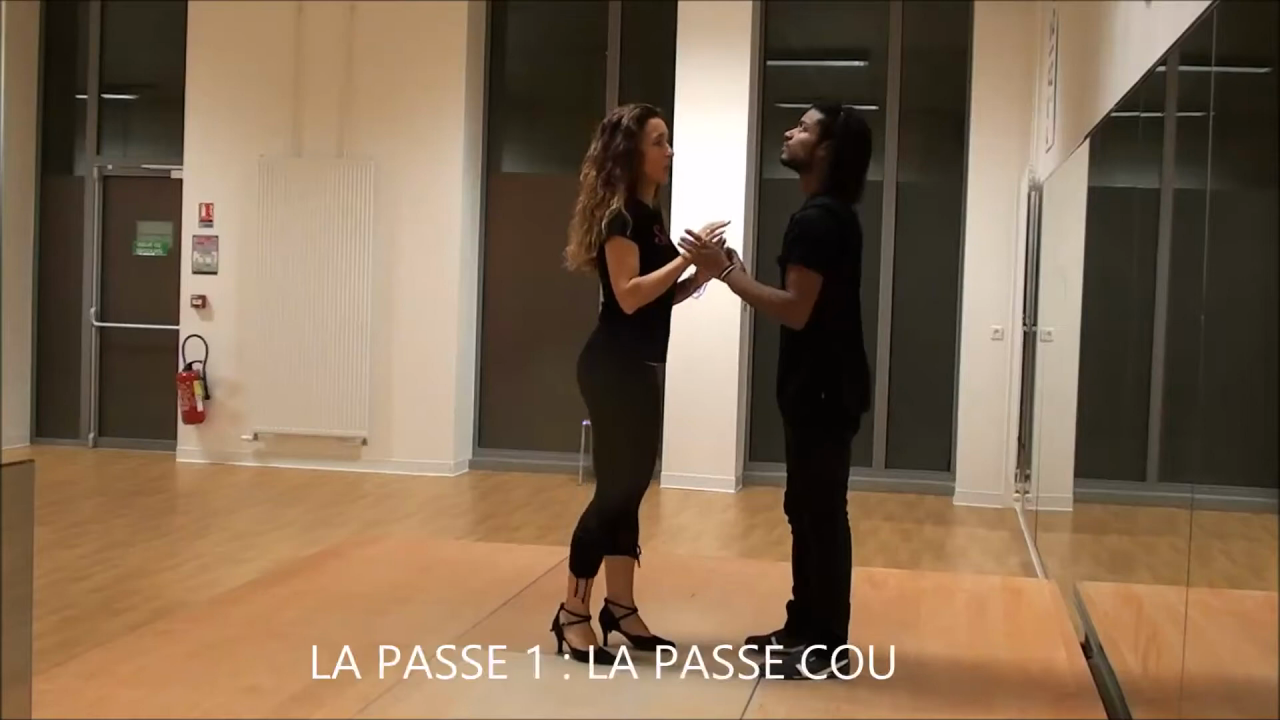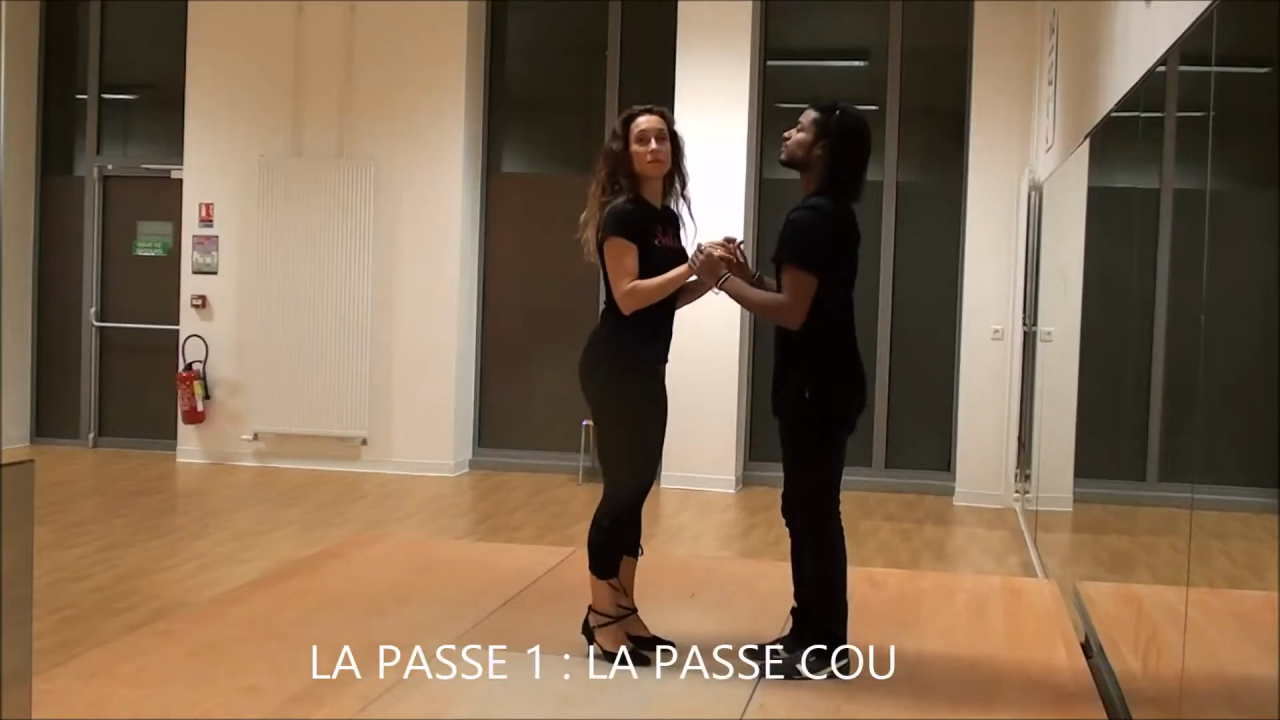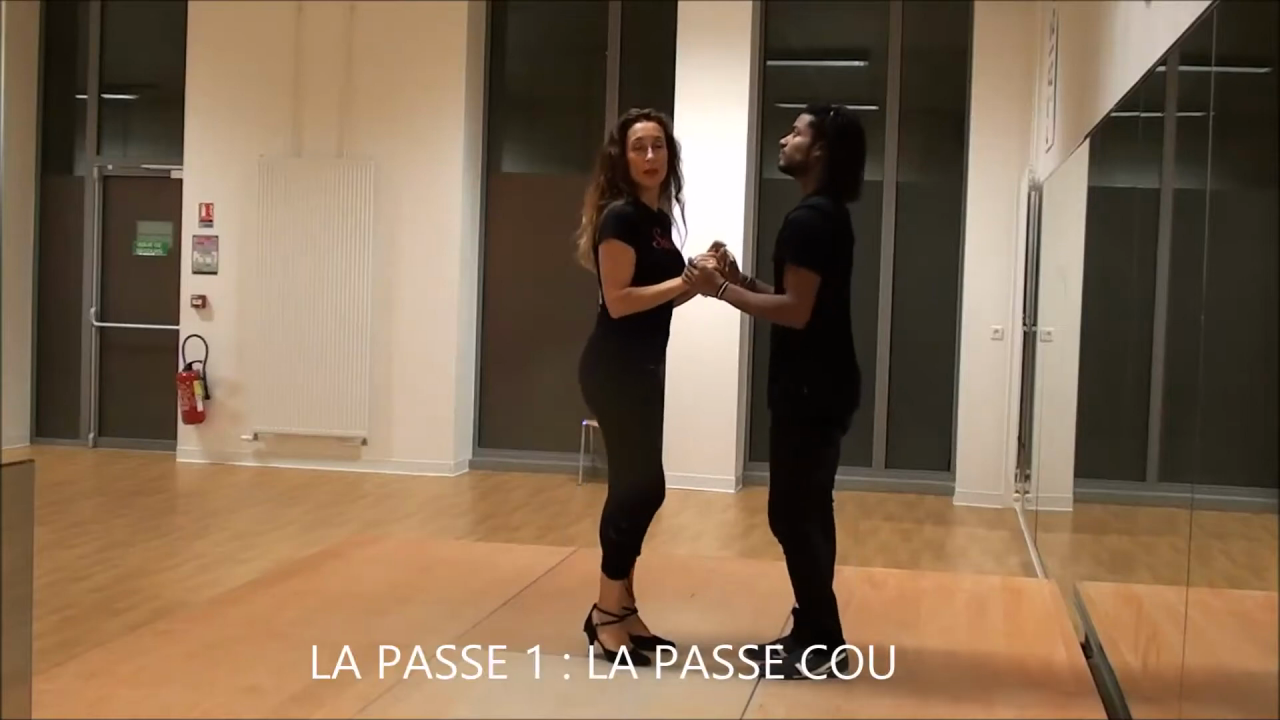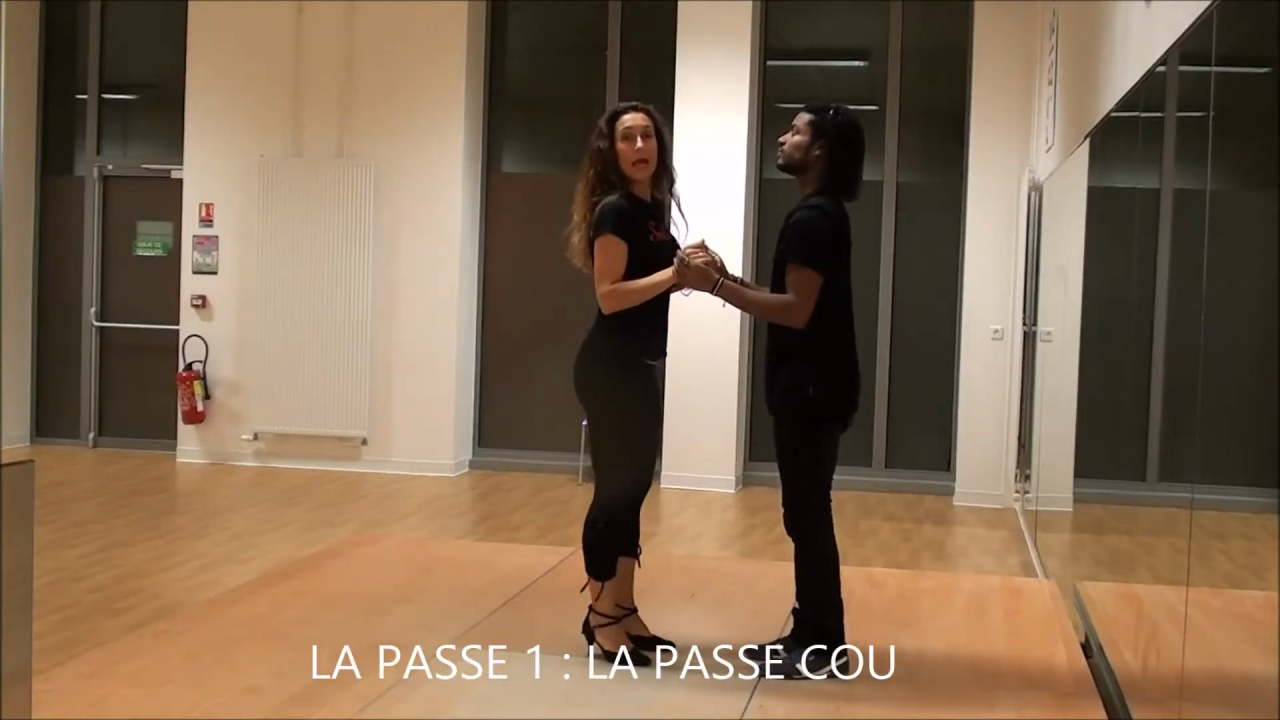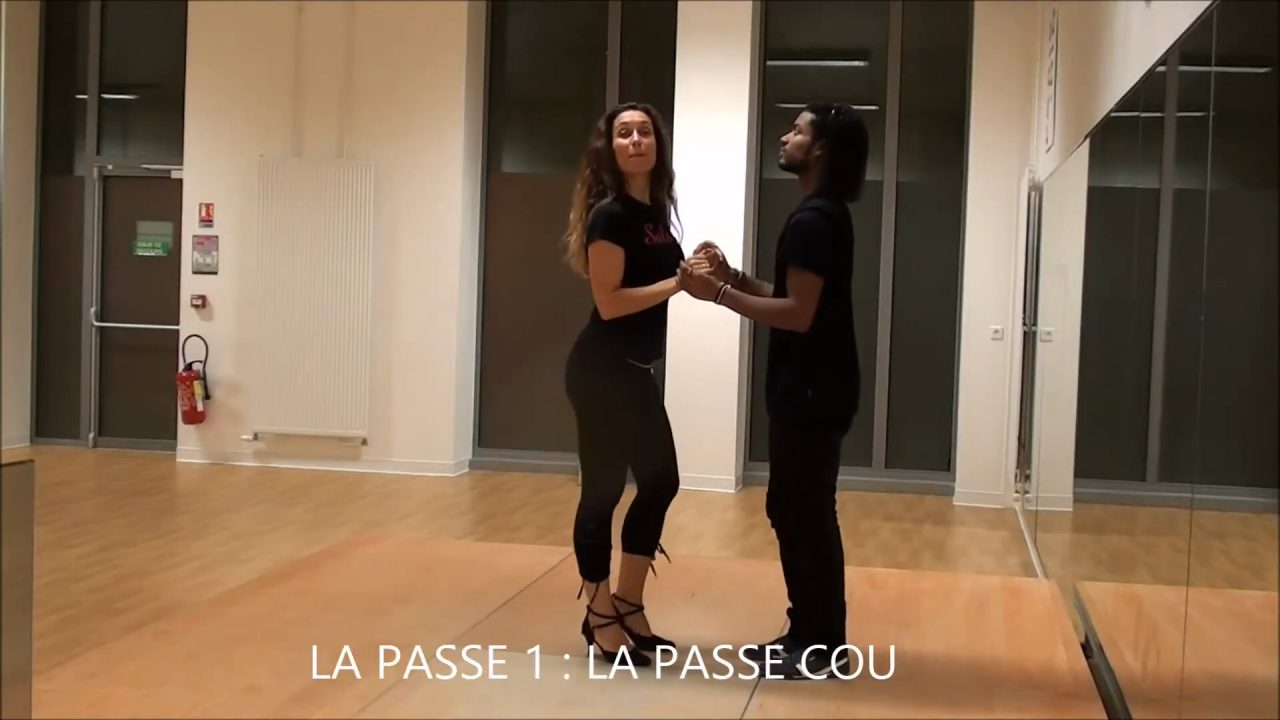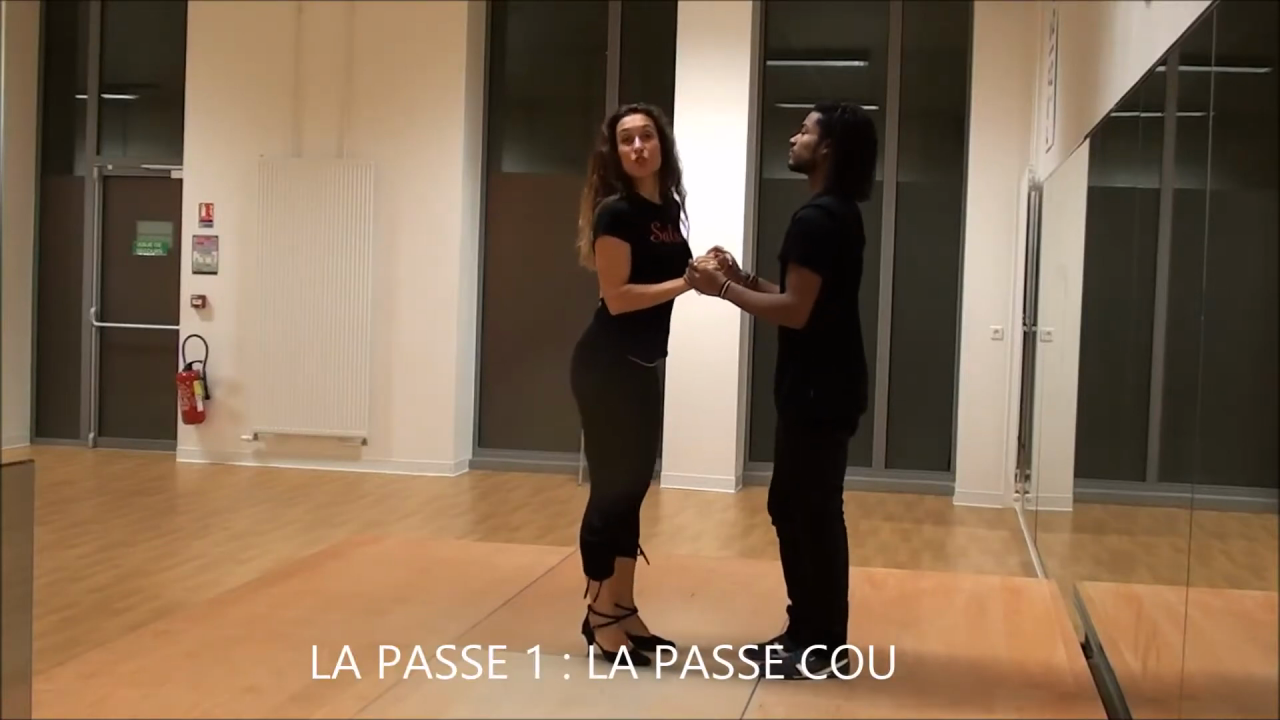
dt=0.5s
person 1, frame 1
left shoulder: (816, 219)
right shoulder: (831, 216)
left elbow: (795, 310)
left wrist: (724, 271)
right wrist: (732, 269)
left hip: (824, 389)
right hip: (817, 386)
left knee: (822, 512)
right knee: (804, 508)
left ankle: (827, 645)
right ankle: (804, 626)
person 1, frame 2
left shoulder: (809, 218)
right shoulder: (832, 216)
left elbow: (791, 312)
left wrist: (724, 280)
right wrist: (746, 273)
left hip: (817, 389)
right hip: (820, 385)
left knee: (815, 514)
right knee: (803, 511)
left ankle: (827, 647)
right ankle: (807, 632)
person 1, frame 3
left shoulder: (808, 219)
right shoulder: (826, 216)
left elbow: (796, 311)
left wrist: (719, 289)
right wrist: (739, 279)
left hip: (810, 388)
right hip: (818, 386)
left knee: (792, 514)
right knee: (807, 512)
left ankle: (824, 643)
right ankle: (811, 632)
person 1, frame 4
left shoulder: (811, 218)
right shoulder: (823, 214)
left elbow: (796, 310)
left wrist: (715, 286)
right wrist: (726, 277)
left hip: (813, 389)
right hip: (810, 386)
left knee: (807, 515)
right knee: (805, 512)
left ankle: (824, 645)
right ankle: (809, 633)
person 1, frame 5
left shoulder: (812, 221)
right shoulder: (823, 216)
left elbow: (798, 314)
left wrist: (718, 294)
right wrist: (733, 276)
left hip: (813, 392)
right hip: (805, 389)
left knee: (810, 515)
right knee: (789, 510)
left ankle: (823, 646)
right ankle: (806, 633)
person 1, frame 6
left shoulder: (815, 218)
right shoulder: (839, 215)
left elbow: (796, 311)
left wrist: (722, 288)
right wrist: (743, 277)
left hip: (819, 389)
right hip: (818, 386)
left knee: (816, 514)
right knee: (789, 507)
left ankle: (824, 646)
right ankle: (805, 632)
person 2, frame 1
left shoulder: (649, 214)
right shoulder: (619, 215)
right elbow: (629, 296)
left wrist: (703, 273)
right wrist: (687, 257)
left hip: (640, 367)
right hip: (614, 367)
left knee: (631, 487)
right knee: (614, 488)
left ankle: (620, 608)
right ankle: (573, 613)
person 2, frame 2
left shoulder: (667, 216)
right shoulder: (622, 213)
right elbow: (628, 295)
left wrist: (711, 274)
right wrist: (692, 267)
left hip: (646, 366)
right hip: (614, 365)
left knee: (637, 486)
right knee: (622, 485)
left ankle: (623, 609)
right ankle: (600, 614)
person 2, frame 3
left shoulder: (659, 217)
right shoulder: (620, 217)
right elbow: (619, 301)
right wrist: (687, 281)
left hip: (642, 368)
right hip: (614, 368)
left knee: (633, 487)
right knee: (642, 487)
left ankle: (623, 610)
right ankle: (605, 613)
person 2, frame 4
left shoulder: (653, 208)
right shoulder: (615, 210)
right elbow: (609, 294)
right wrist: (677, 272)
left hip: (639, 365)
right hip: (610, 366)
left knee: (633, 487)
right knee: (615, 488)
left ankle: (624, 609)
right ankle: (600, 616)
person 2, frame 5
left shoulder: (656, 210)
right shoulder: (609, 215)
right elbow: (609, 302)
right wrist: (680, 282)
left hip: (636, 370)
right hip: (601, 370)
left knee: (660, 481)
right knee: (603, 489)
left ankle: (627, 604)
right ankle: (599, 616)
person 2, frame 6
left shoulder: (667, 209)
right shoulder: (616, 211)
right elbow: (617, 296)
right wrist: (689, 281)
left hip: (641, 366)
right hip: (606, 365)
left knee: (633, 485)
right knee: (611, 487)
left ankle: (623, 608)
right ankle: (600, 616)
